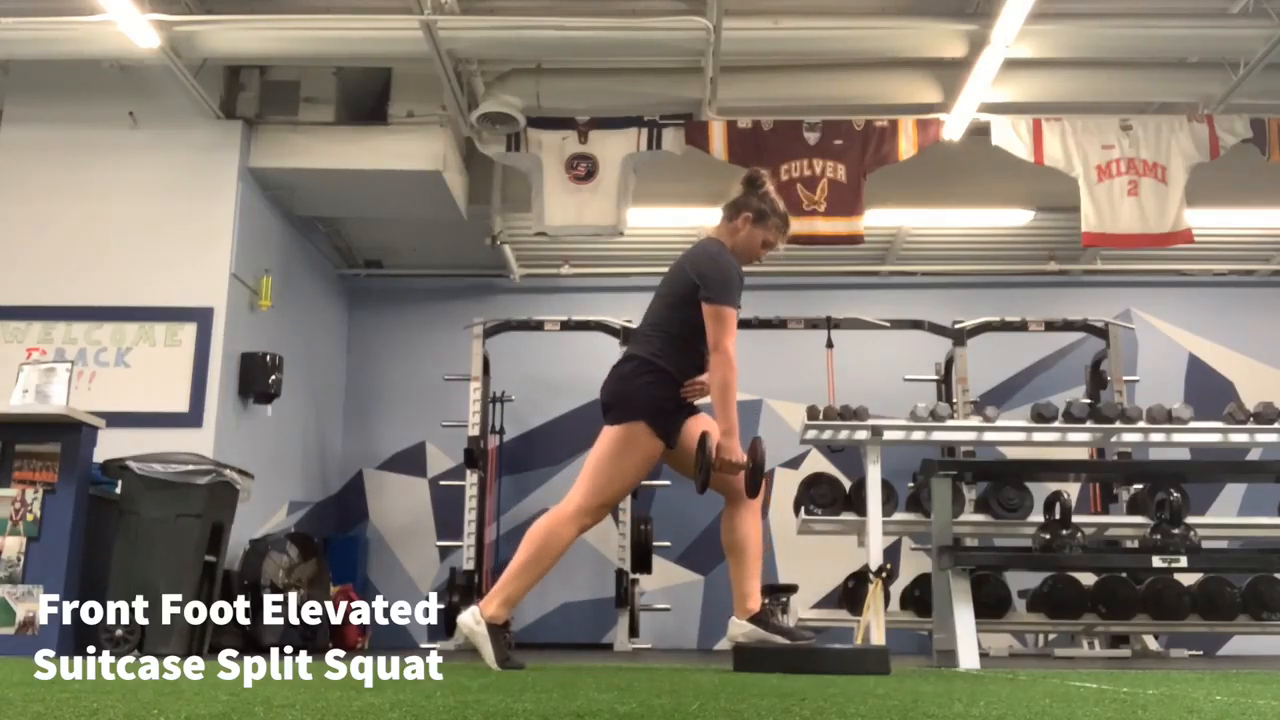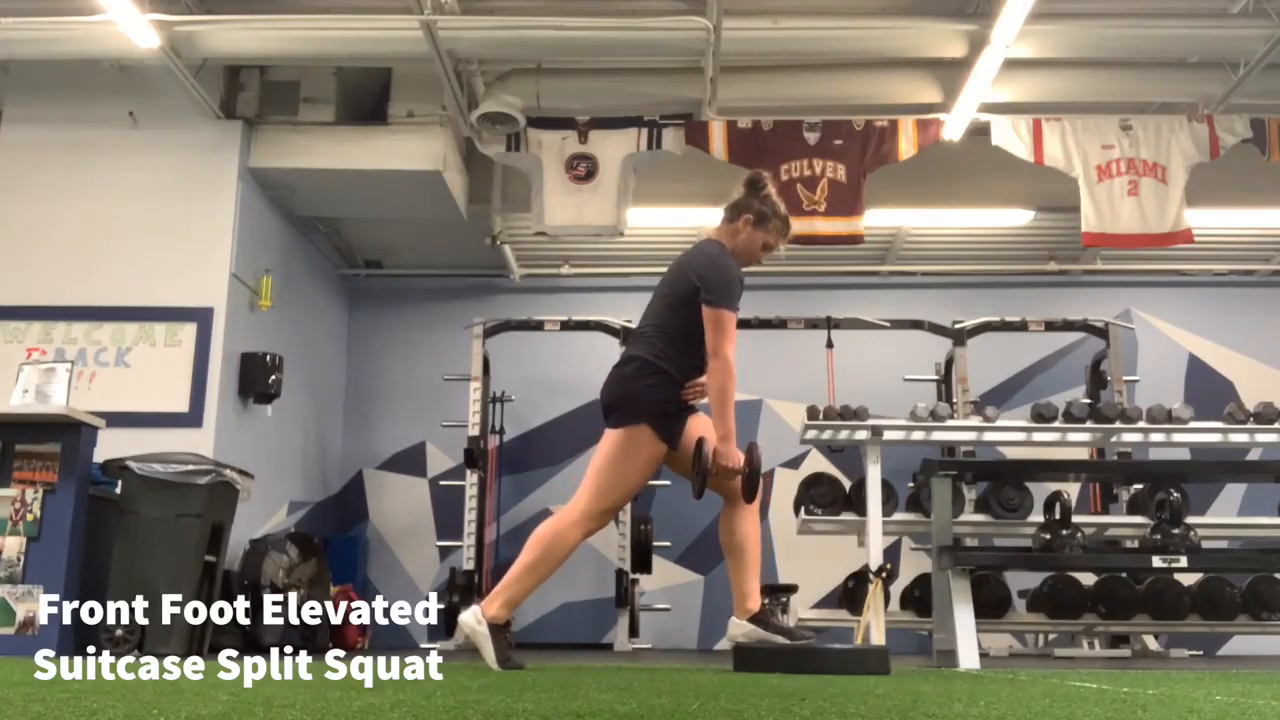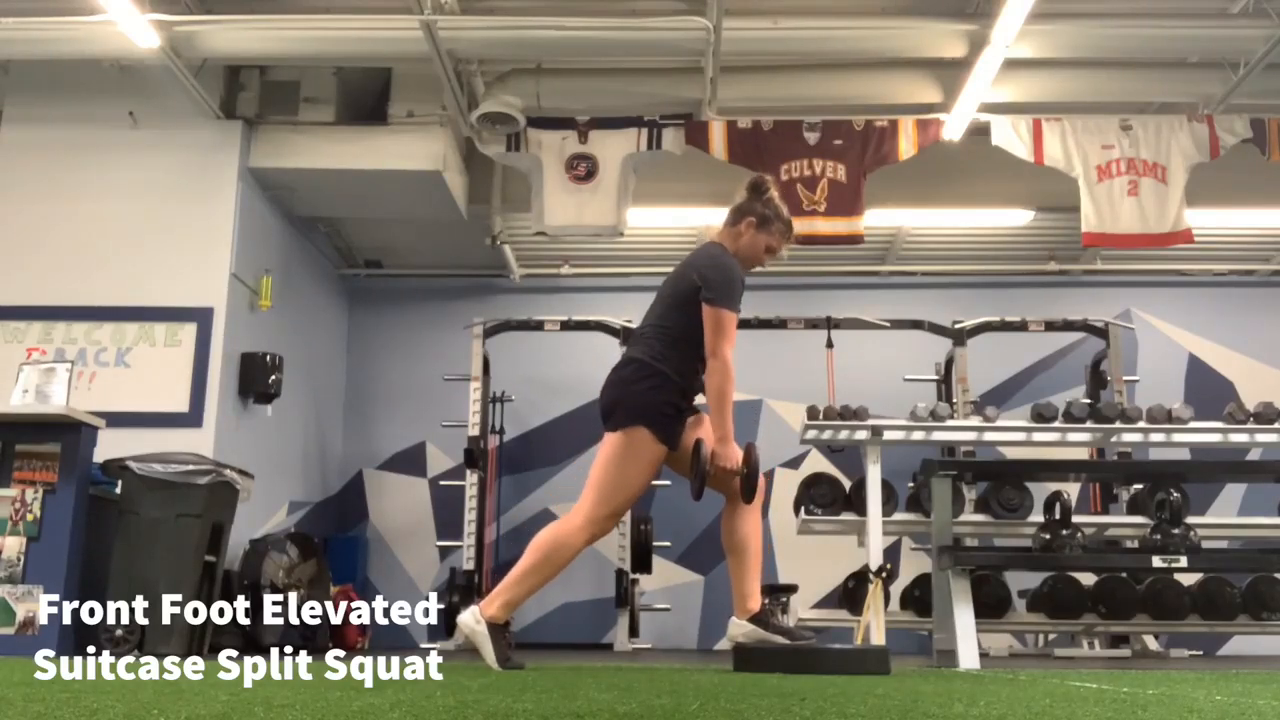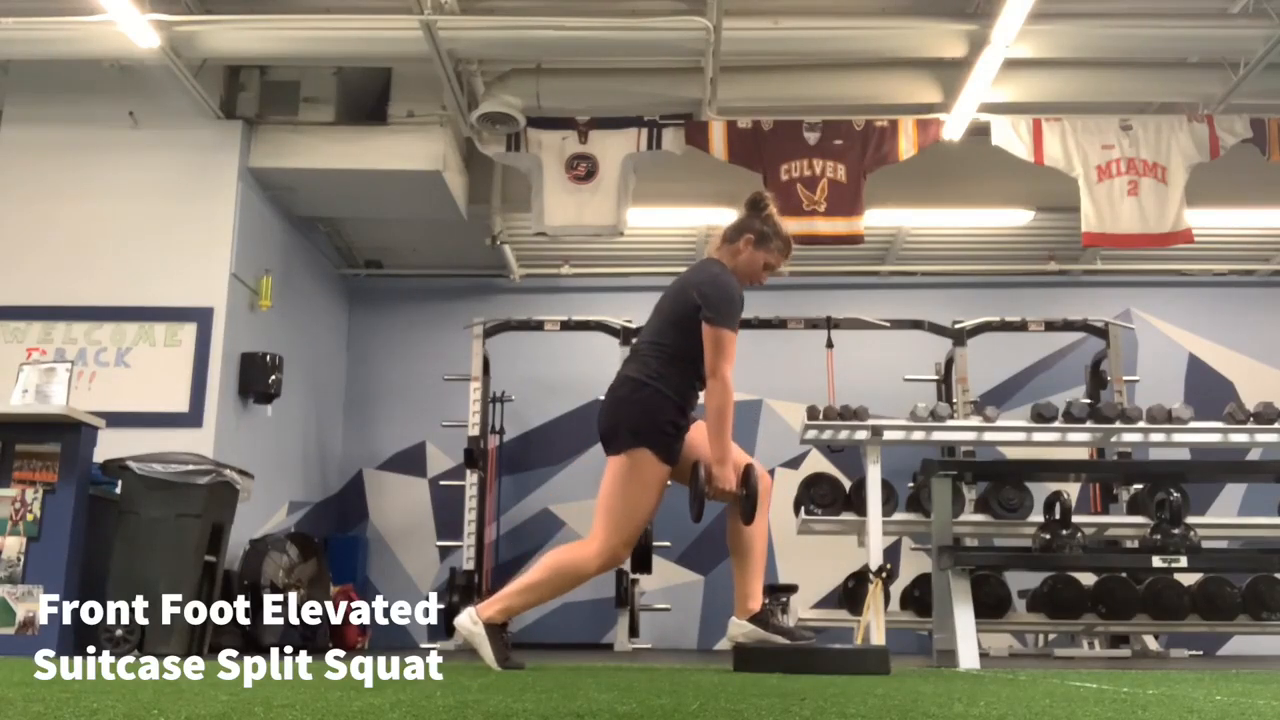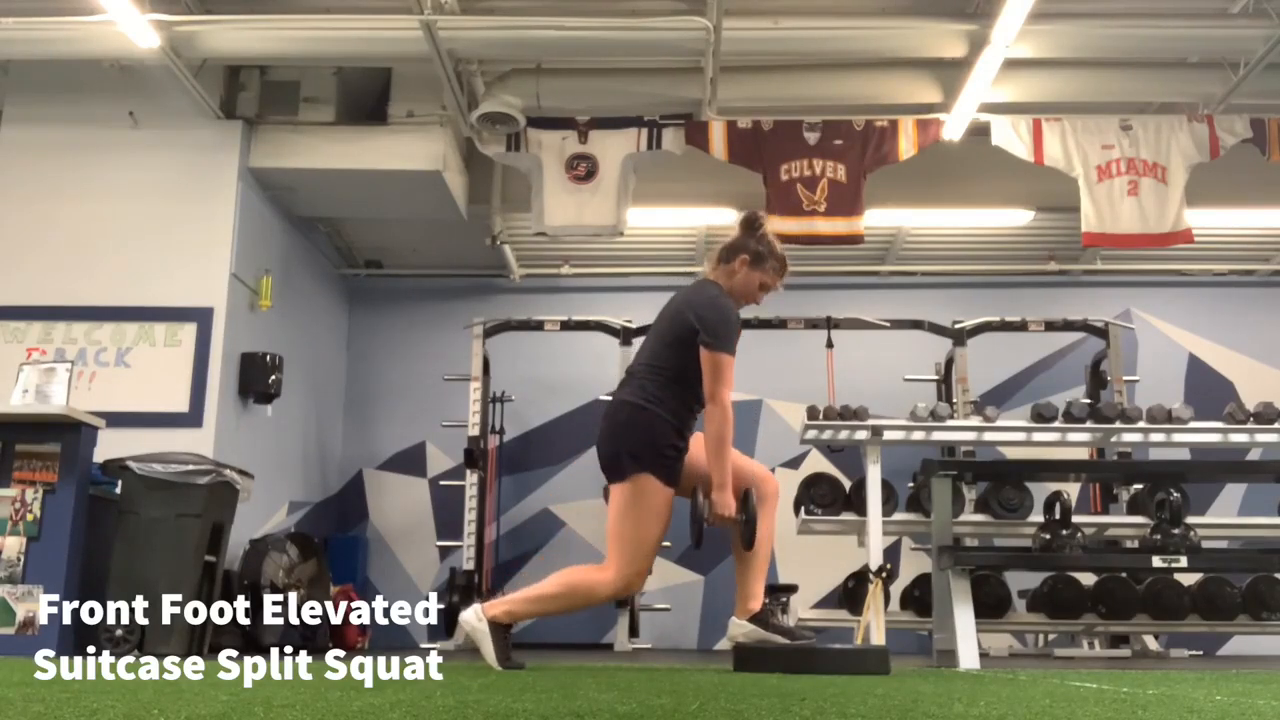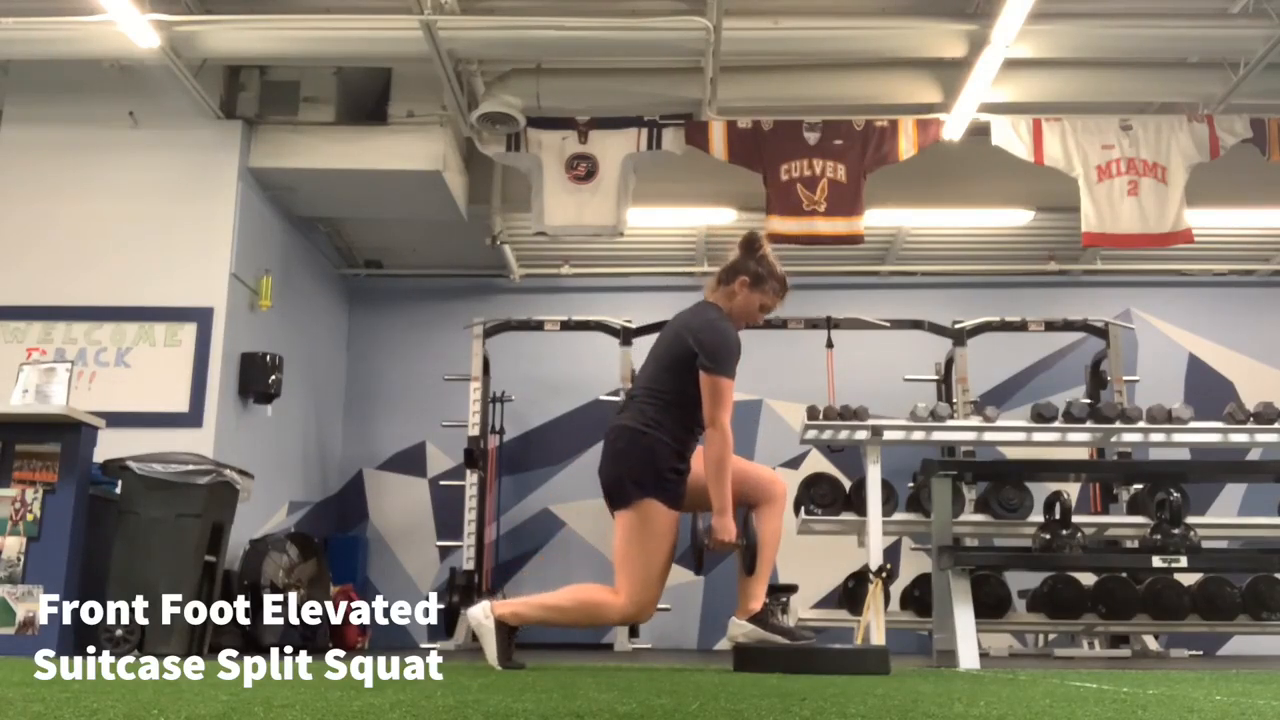
dt=0.3s
person 1, frame 1
left shoulder: (704, 258)
right shoulder: (721, 267)
right elbow: (723, 352)
left wrist: (703, 378)
right wrist: (729, 436)
left hip: (664, 397)
right hip: (642, 394)
left knee: (744, 487)
right knee: (583, 508)
left ankle: (748, 615)
right ankle: (489, 615)
person 1, frame 2
left shoulder: (703, 259)
right shoulder: (722, 270)
right elbow: (721, 356)
left wrist: (703, 380)
right wrist: (725, 440)
left hip: (660, 396)
right hip: (645, 396)
left knee: (742, 487)
right knee: (589, 513)
left ankle: (749, 615)
right ankle: (490, 614)
person 1, frame 3
left shoulder: (707, 261)
right shoulder: (724, 270)
right elbow: (720, 357)
left wrist: (710, 389)
right wrist: (723, 439)
left hip: (663, 399)
right hip: (644, 397)
right knee: (593, 519)
left ankle: (749, 615)
right ankle: (488, 615)
person 1, frame 4
left shoulder: (705, 277)
right shoulder: (723, 288)
right elbow: (719, 378)
right wrist: (721, 462)
left hip: (657, 413)
right hip: (644, 414)
left knee: (757, 484)
right knee: (607, 549)
left ankle: (750, 615)
right ankle: (487, 616)
person 1, frame 5
left shoulder: (698, 298)
right shoulder: (720, 311)
right elbow: (717, 403)
right wrist: (721, 488)
left hip: (652, 432)
right hip: (642, 436)
left knee: (762, 487)
right knee: (622, 578)
left ankle: (750, 615)
right ankle: (492, 614)
person 1, frame 6
left shoulder: (698, 319)
right shoulder: (719, 334)
right elbow: (717, 428)
right wrist: (722, 514)
left hip: (655, 454)
right hip: (645, 461)
left knee: (770, 489)
right knee: (634, 606)
left ankle: (751, 615)
right ankle: (500, 613)
